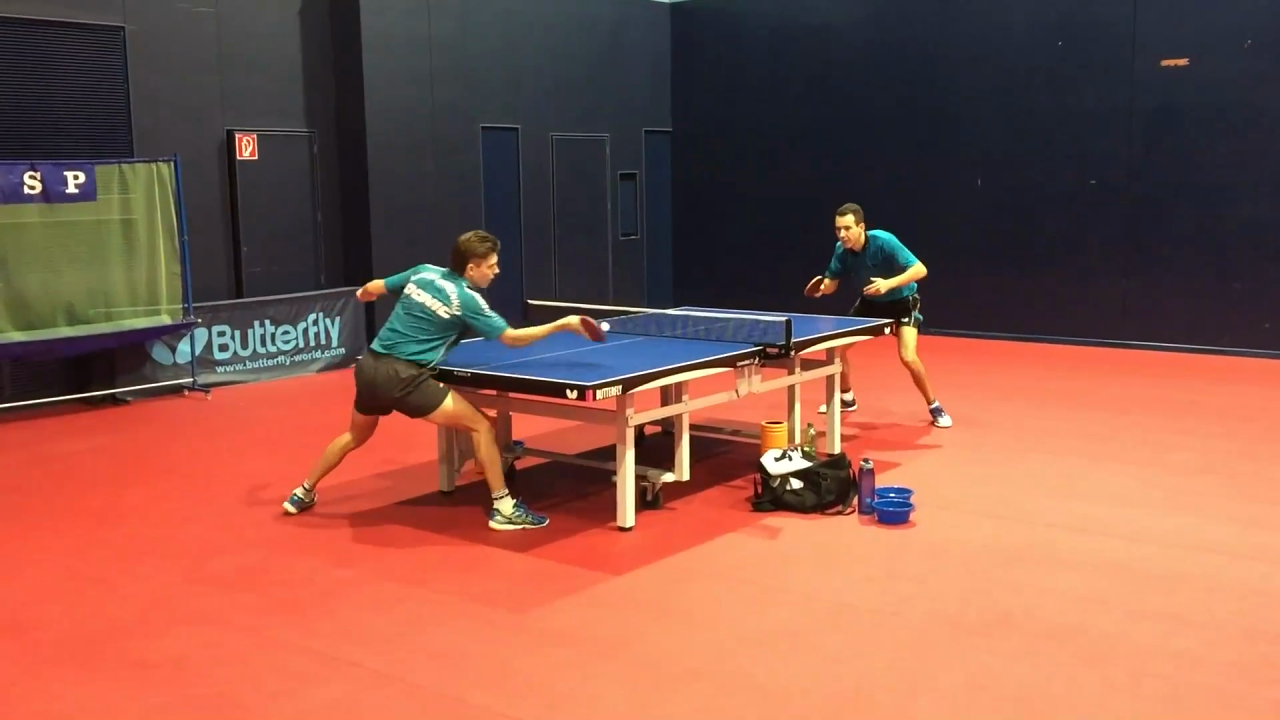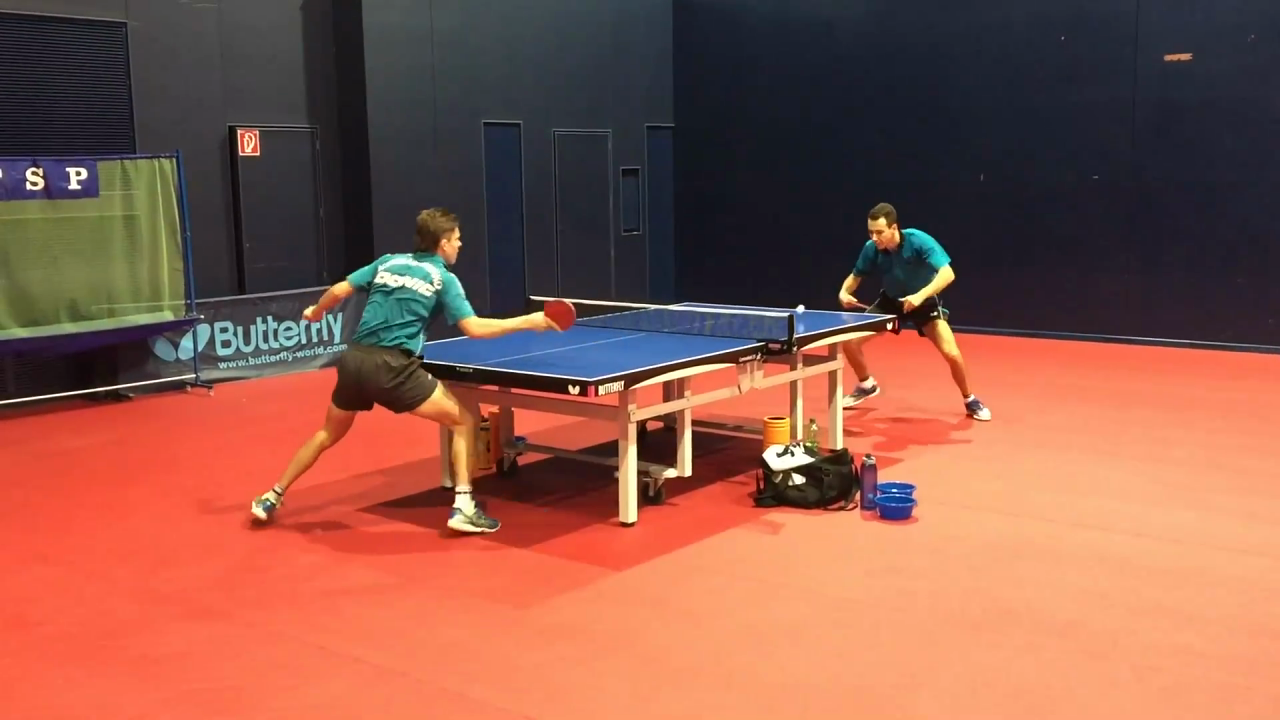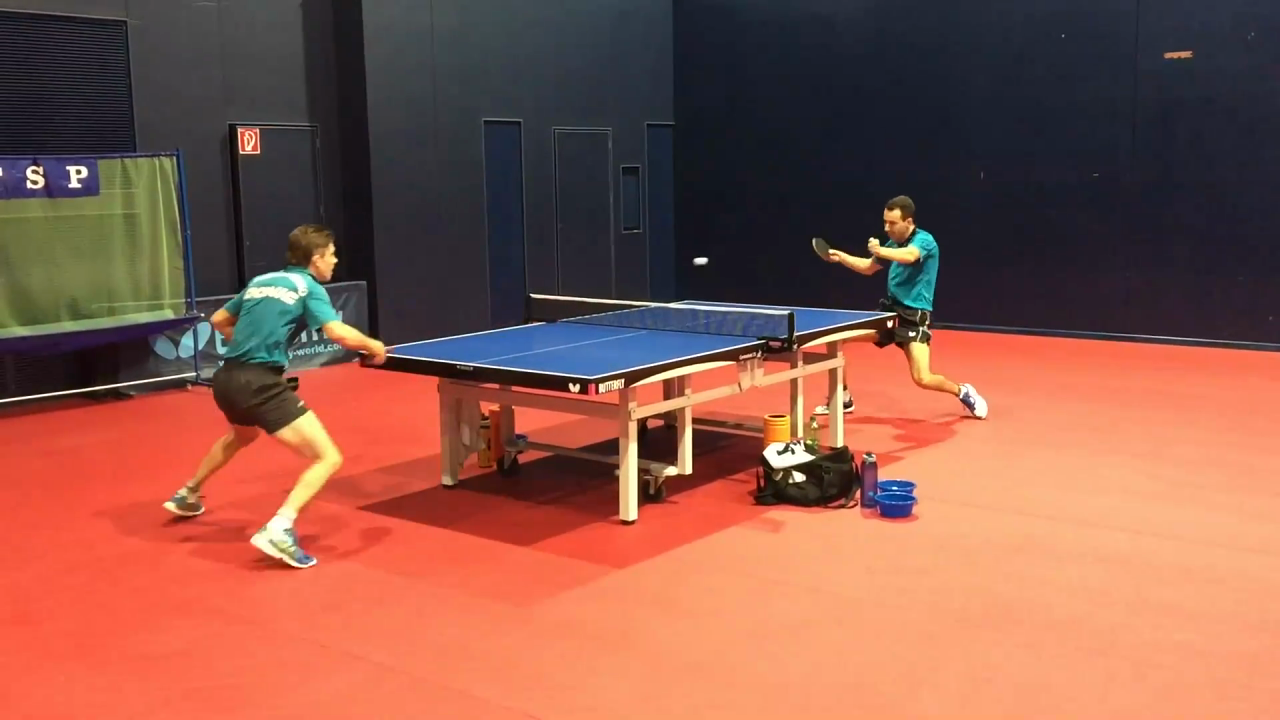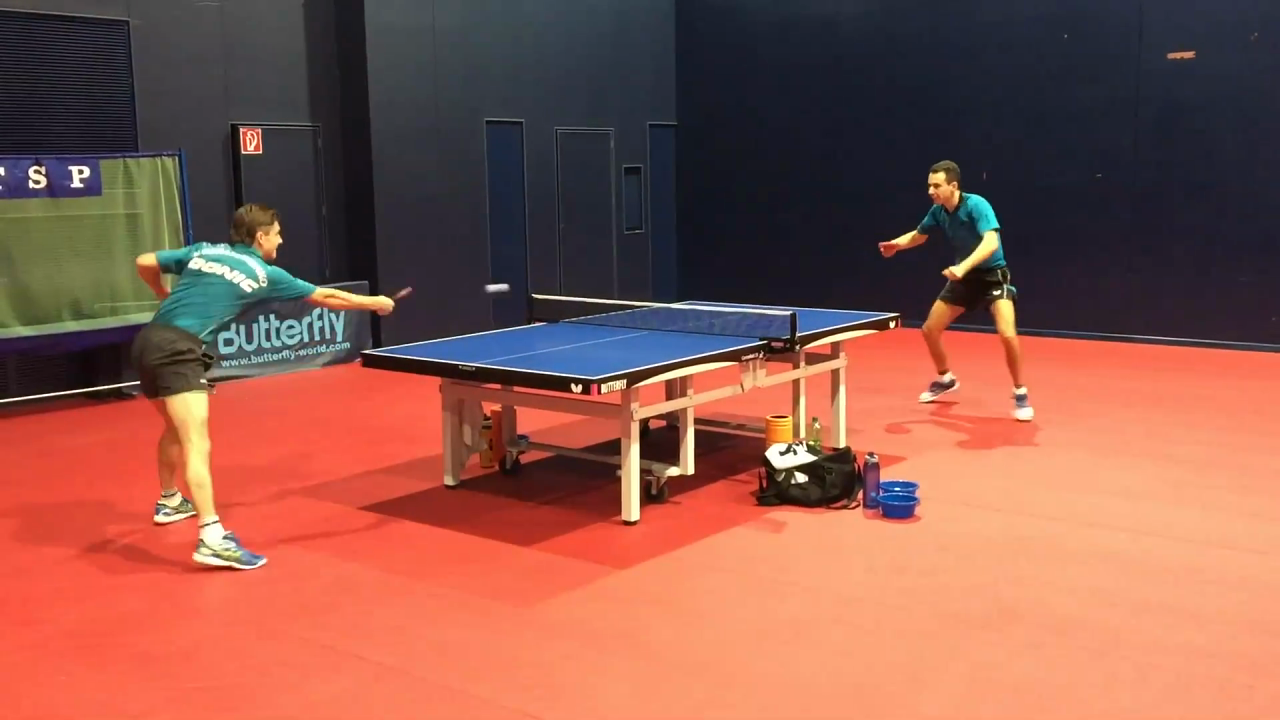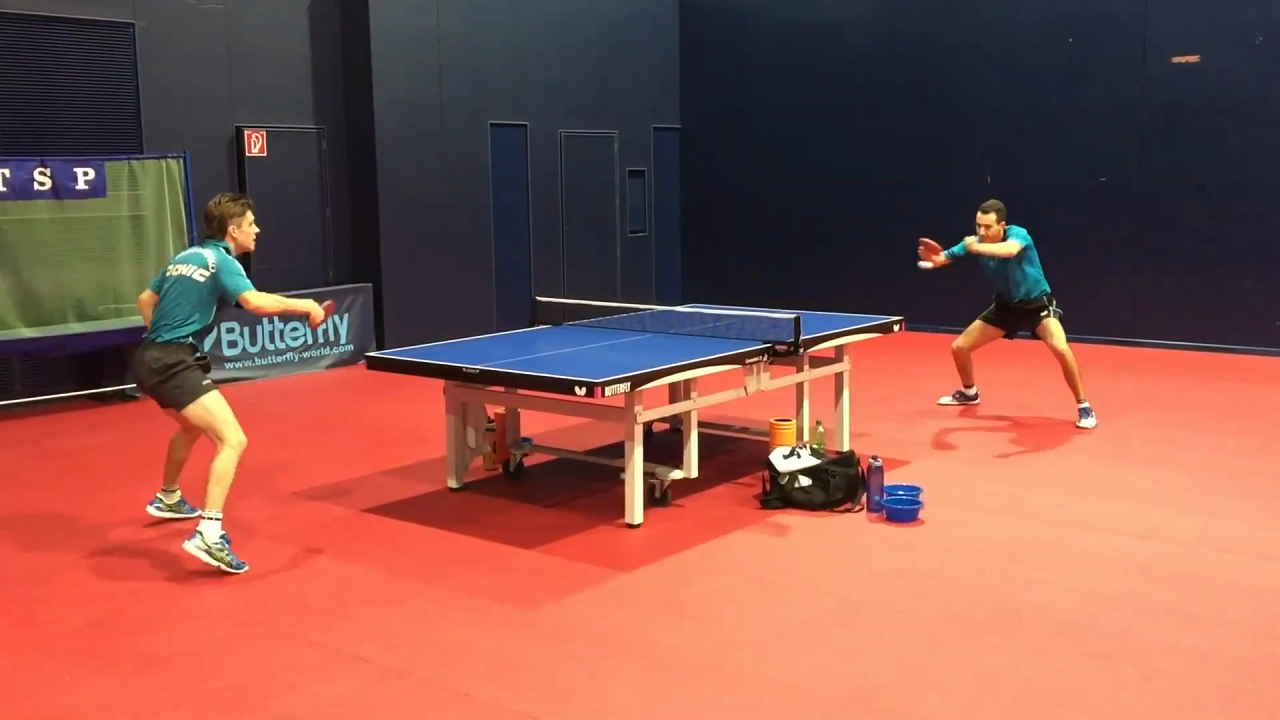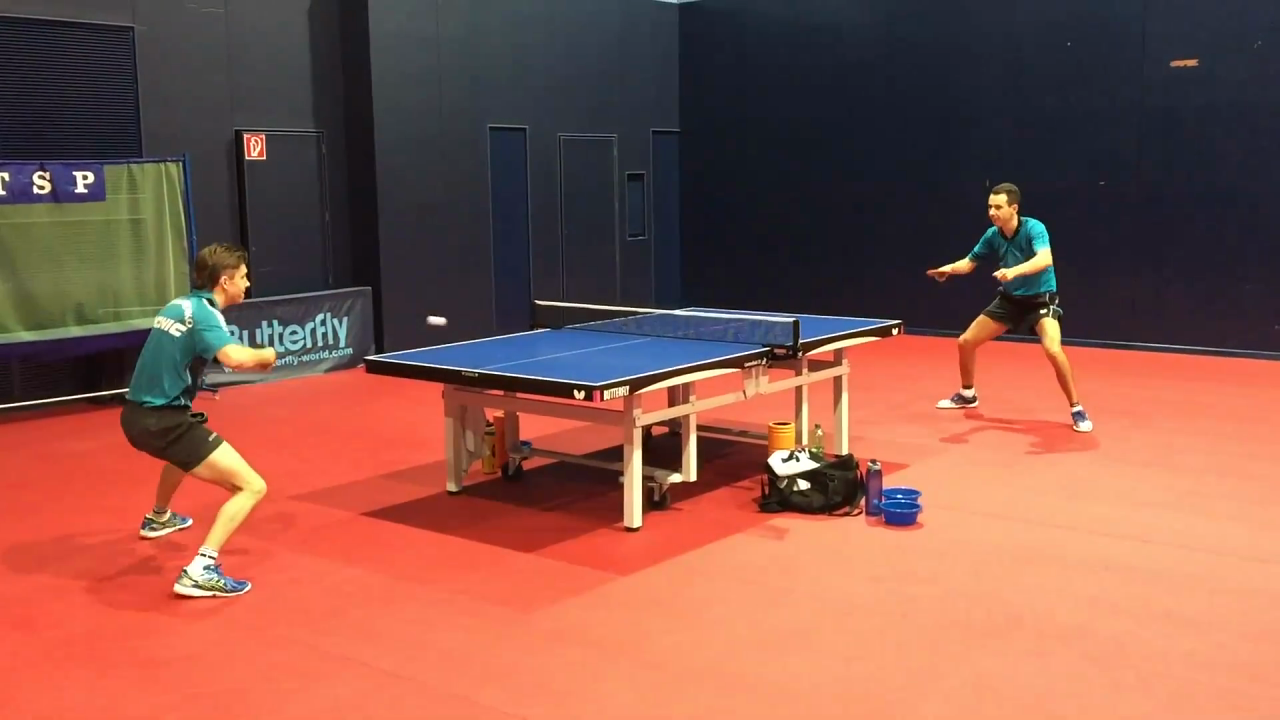
dt=0.4s
person 1, frame 1
left shoulder: (422, 272)
right shoulder: (466, 300)
left elbow: (372, 289)
right elbow: (512, 337)
left wrist: (363, 294)
right wrist: (562, 325)
left hip: (370, 367)
right hip: (403, 377)
left knee: (356, 436)
right knee: (479, 427)
left ankle: (302, 494)
right ankle: (504, 508)
person 1, frame 2
left shoulder: (387, 263)
right shoulder: (444, 279)
left elbow: (339, 291)
right elbow: (473, 328)
left wrist: (316, 311)
right wrist: (528, 322)
left hip: (355, 360)
right hip: (394, 367)
left knee: (330, 434)
right knee: (461, 419)
left ankle: (272, 498)
right ankle: (464, 507)
person 1, frame 3
left shoulder: (259, 282)
right shoulder: (310, 290)
left elbow: (218, 320)
right elbow: (338, 332)
right wrist: (371, 345)
left hip: (226, 381)
right hip: (261, 385)
left knee: (242, 434)
right knee: (328, 459)
left ankle: (186, 496)
right ankle: (275, 531)
person 1, frame 4
left shoulder: (201, 251)
right shoulder: (265, 275)
left elbow: (145, 263)
right elbow: (323, 296)
left wrist: (163, 295)
right wrist: (374, 303)
left hip: (148, 341)
right hip: (176, 351)
left knee: (176, 429)
right knee: (197, 446)
left ankle: (168, 501)
right ankle: (212, 537)
person 1, frame 5
left shoulder: (185, 257)
right shoulder: (222, 262)
left elbow: (146, 300)
right elbow: (255, 301)
right wrist: (305, 305)
left hip: (150, 358)
right hip: (173, 362)
left knee: (193, 425)
right knee: (233, 442)
left ankle: (166, 498)
right ankle: (210, 535)
person 1, frame 6
left shoulder: (179, 306)
right shoulder: (205, 317)
right elbow: (235, 357)
left wrist: (234, 344)
right wrist: (263, 355)
left hip: (134, 416)
right hip: (168, 423)
left knee: (180, 455)
right knee: (252, 487)
left ankle: (159, 517)
right ankle: (201, 568)
person 2, frame 1
left shoulder: (884, 242)
right shoulder: (841, 249)
left elbow: (920, 270)
right elbow: (831, 282)
left wrist: (889, 283)
right wrist: (821, 288)
left hip: (902, 301)
right hip: (871, 301)
left knee: (908, 357)
left ankle: (934, 406)
right ankle: (846, 398)
person 2, frame 2
left shoulder: (920, 241)
right shoulder: (871, 248)
left elbow: (947, 274)
right elbow: (855, 277)
left wrist: (920, 295)
right wrist: (844, 293)
left hip: (924, 303)
right hip: (891, 301)
left knee: (951, 353)
right knee: (850, 342)
left ankle: (970, 401)
right ankle: (866, 385)
person 2, frame 3
left shoulder: (925, 240)
right shoulder: (893, 242)
left elbow: (909, 256)
right elbow: (870, 267)
left wrist: (881, 250)
right wrist: (843, 258)
left hip: (914, 316)
right hip: (890, 311)
left knee: (922, 379)
left ankle: (964, 392)
right ankle: (843, 399)
person 2, frame 4
left shoulder: (977, 206)
right shoulder: (938, 211)
left elbow: (992, 242)
right elbow: (919, 236)
left wrist: (964, 266)
right wrist: (896, 244)
left hip: (991, 275)
right hip: (959, 279)
left knee: (1007, 336)
right knee: (930, 331)
left ankle: (1020, 394)
right ankle: (946, 380)
person 2, frame 5
left shoulder: (1018, 234)
right shoulder: (976, 241)
left elbow: (1009, 250)
right elbow: (942, 258)
left wrist: (979, 248)
right wrist: (930, 256)
left hip: (1037, 304)
right hip: (1005, 306)
left knee: (1061, 350)
right knee: (959, 347)
left ankle: (1083, 406)
right ankle: (969, 393)
person 2, frame 6
left shoulder: (1034, 229)
right shoulder: (992, 236)
left elbow: (1045, 259)
right elbow: (969, 264)
left wrist: (1014, 271)
right wrist: (948, 269)
left hip: (1040, 299)
right hip: (1010, 299)
left knee: (1053, 351)
right knee: (966, 342)
left ankle: (1077, 409)
right ankle: (967, 394)
